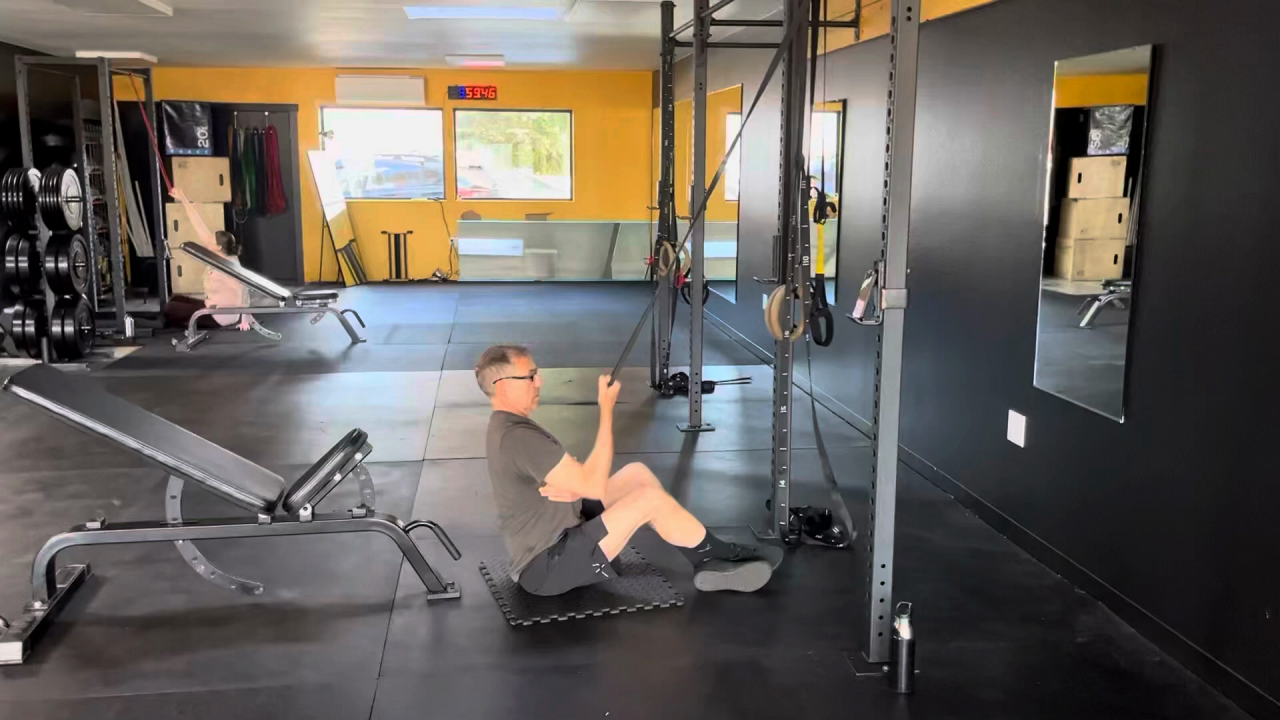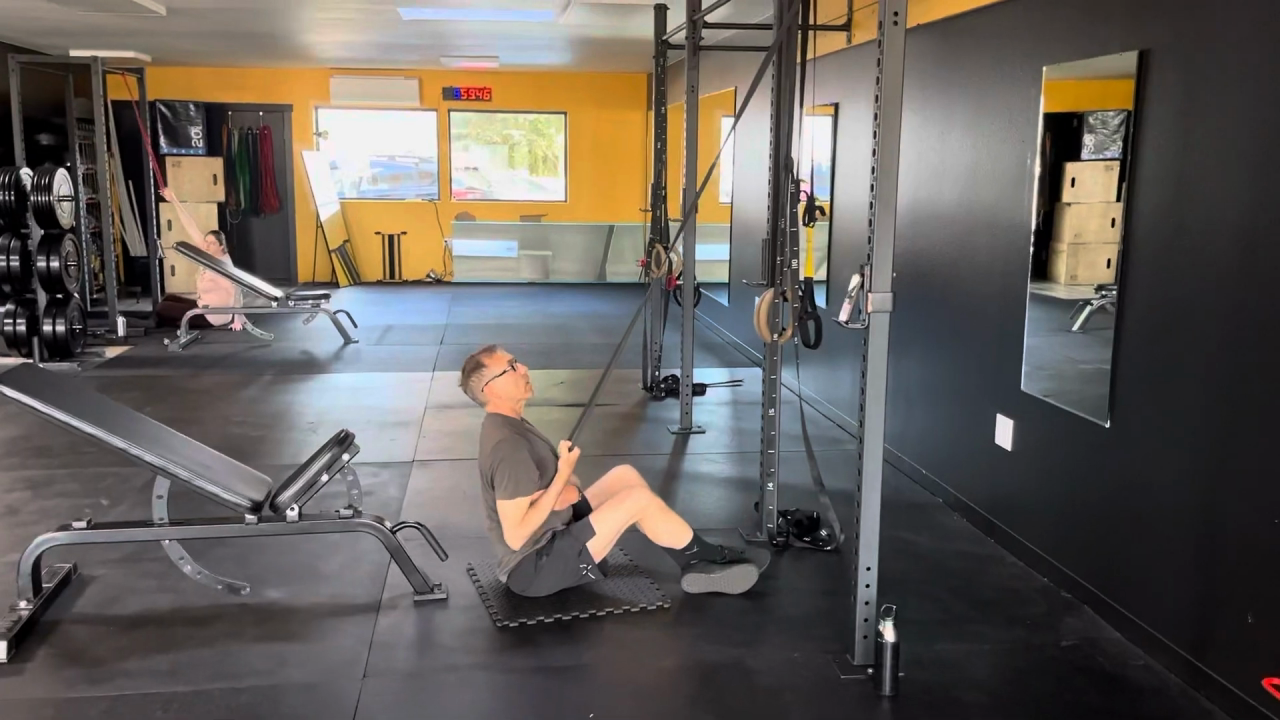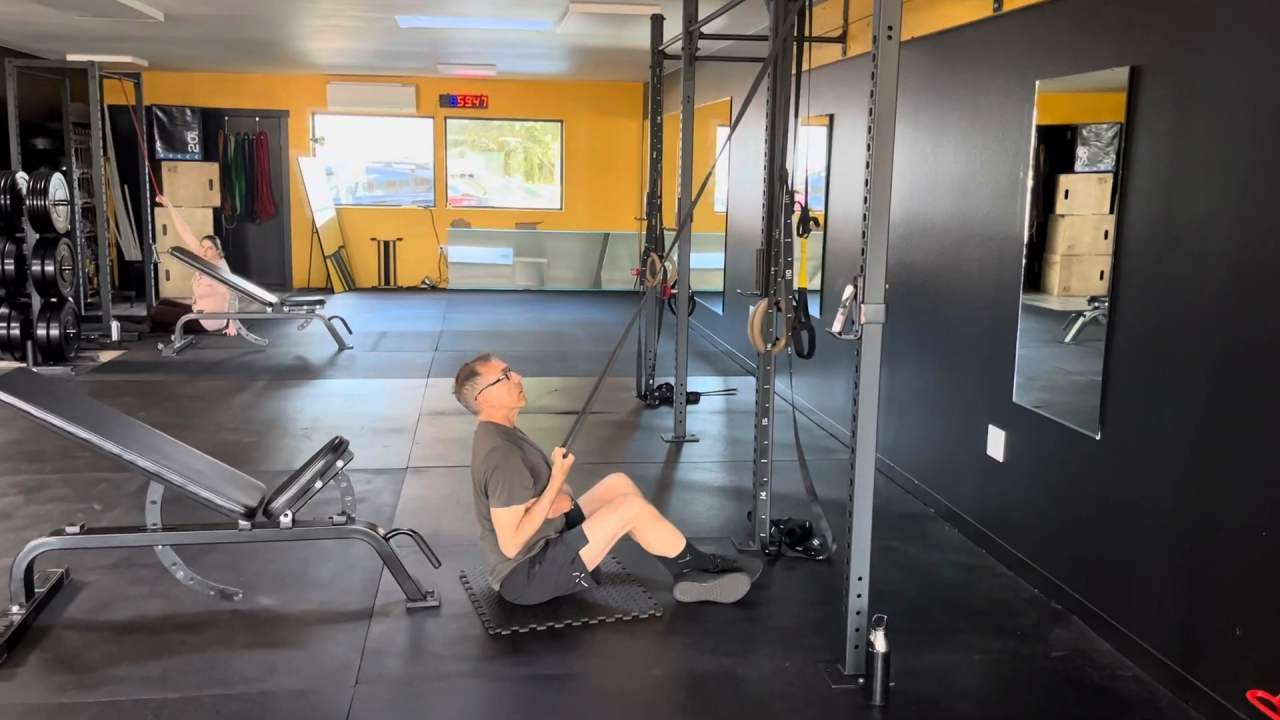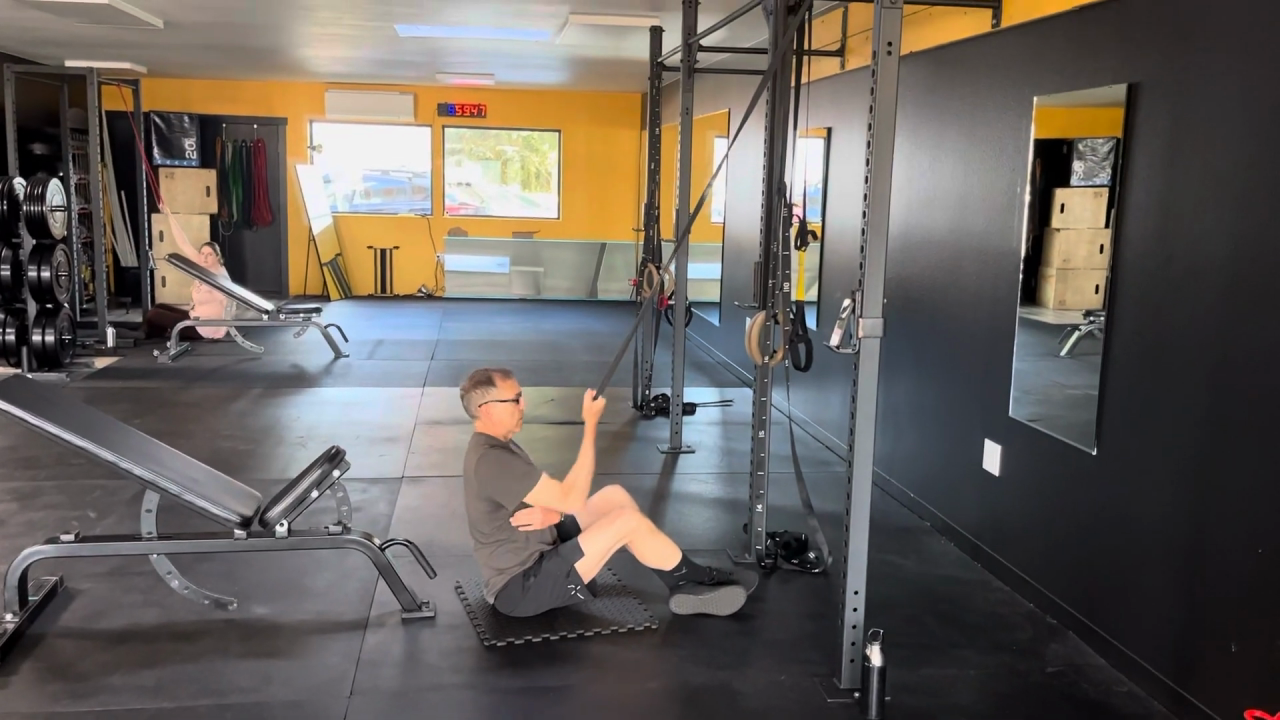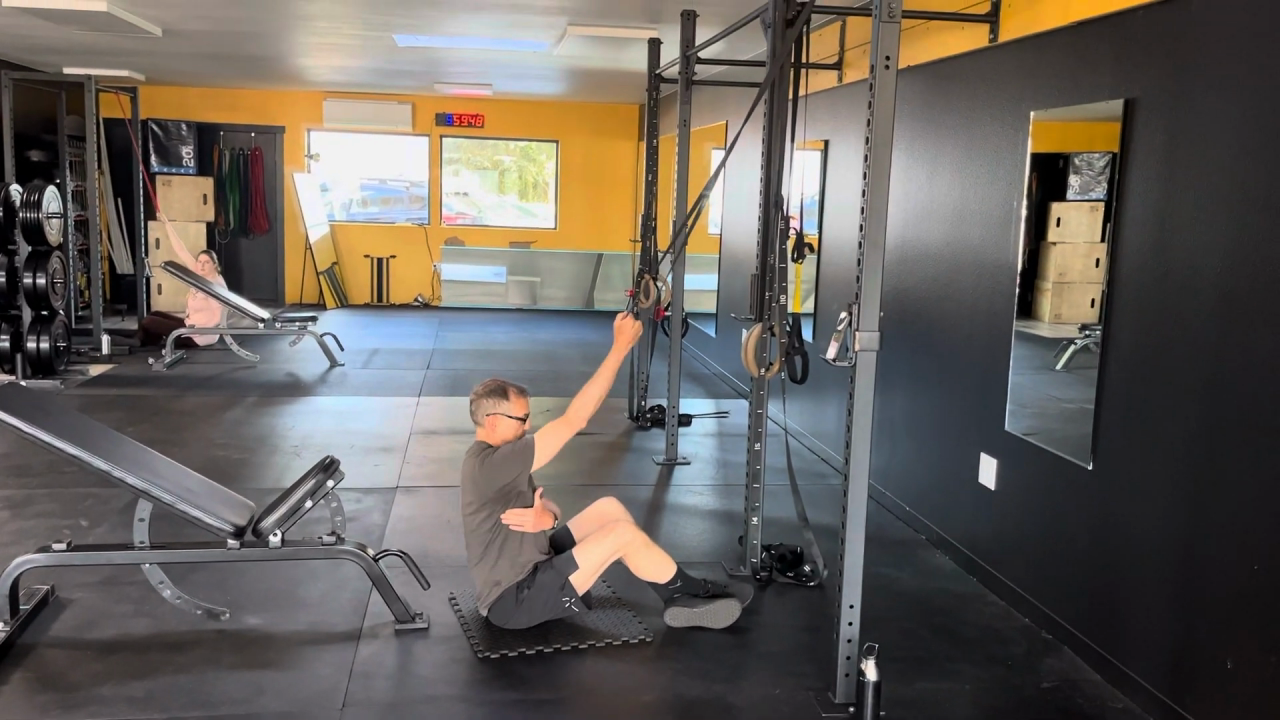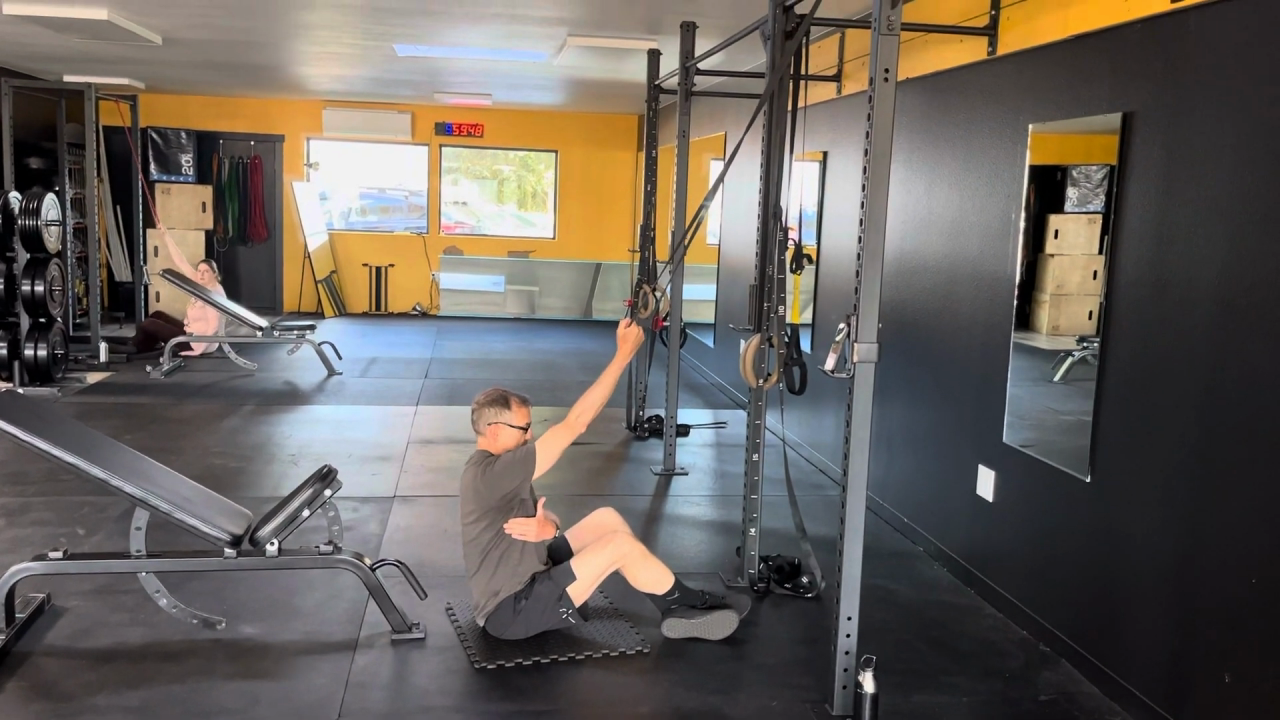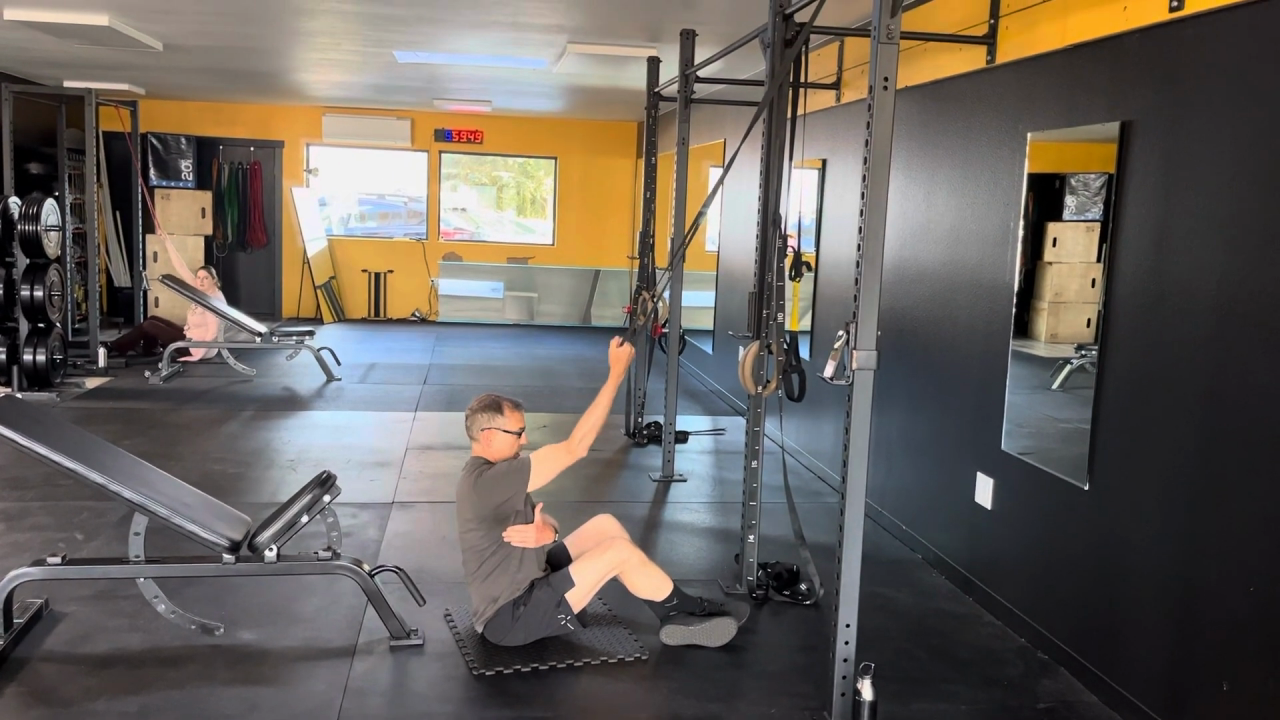
dt=0.5s
person 1, frame 1
left shoulder: (511, 426)
right shoulder: (516, 438)
left elbow: (569, 477)
right elbow: (598, 487)
left wrist: (575, 485)
right wrist: (605, 409)
left hip: (555, 538)
right hip: (546, 566)
left knee: (636, 473)
right knee: (650, 498)
left ankle: (713, 560)
right ankle: (725, 556)
person 1, frame 2
left shoulder: (511, 425)
right shoulder: (507, 446)
left elbow: (556, 481)
right elbow: (515, 536)
left wrist: (570, 491)
right wrist: (563, 479)
left hip: (549, 538)
right hip: (534, 568)
left knee: (624, 476)
right knee: (638, 500)
left ankle: (699, 564)
right ankle: (713, 557)
person 1, frame 3
left shoulder: (504, 433)
right shoulder: (500, 454)
left elbow: (544, 490)
right elbow: (510, 543)
left wrist: (563, 499)
right wrist: (557, 482)
left hip: (540, 548)
right hip: (526, 576)
left knee: (617, 484)
right knee: (632, 507)
left ankle: (692, 572)
right ankle: (707, 566)
person 1, frame 4
left shoulder: (497, 446)
right shoulder: (492, 461)
left elbow: (552, 496)
right elbow: (574, 500)
left wrist: (551, 511)
right wrist: (590, 423)
left hip: (532, 558)
right hip: (521, 588)
left knee: (614, 496)
right knee: (628, 520)
left ankle: (687, 585)
right ankle: (701, 579)
person 1, frame 5
left shoulder: (493, 459)
right shoulder: (493, 465)
left elbow: (550, 508)
right elbow: (574, 420)
left wrist: (547, 518)
right wrist: (620, 347)
left hip: (527, 571)
right hip: (514, 601)
left knee: (608, 508)
right knee: (622, 533)
left ankle: (684, 596)
right ankle: (697, 593)
person 1, frame 6
left shoulder: (491, 468)
right shoulder: (494, 473)
left elbow: (544, 517)
right elbow: (574, 425)
left wrist: (549, 529)
right wrist: (624, 353)
left hip: (523, 582)
right hip: (511, 610)
left knee: (605, 519)
right knee: (620, 544)
left ankle: (680, 608)
right ankle: (694, 602)
person 1, frame 7
left shoulder: (488, 475)
right shoulder: (490, 480)
left elbow: (543, 519)
right elbow: (575, 448)
left wrist: (547, 532)
right wrist: (616, 373)
left hip: (523, 585)
right hip: (510, 617)
left knee: (604, 525)
right knee: (619, 549)
left ankle: (680, 614)
right ankle: (694, 610)
